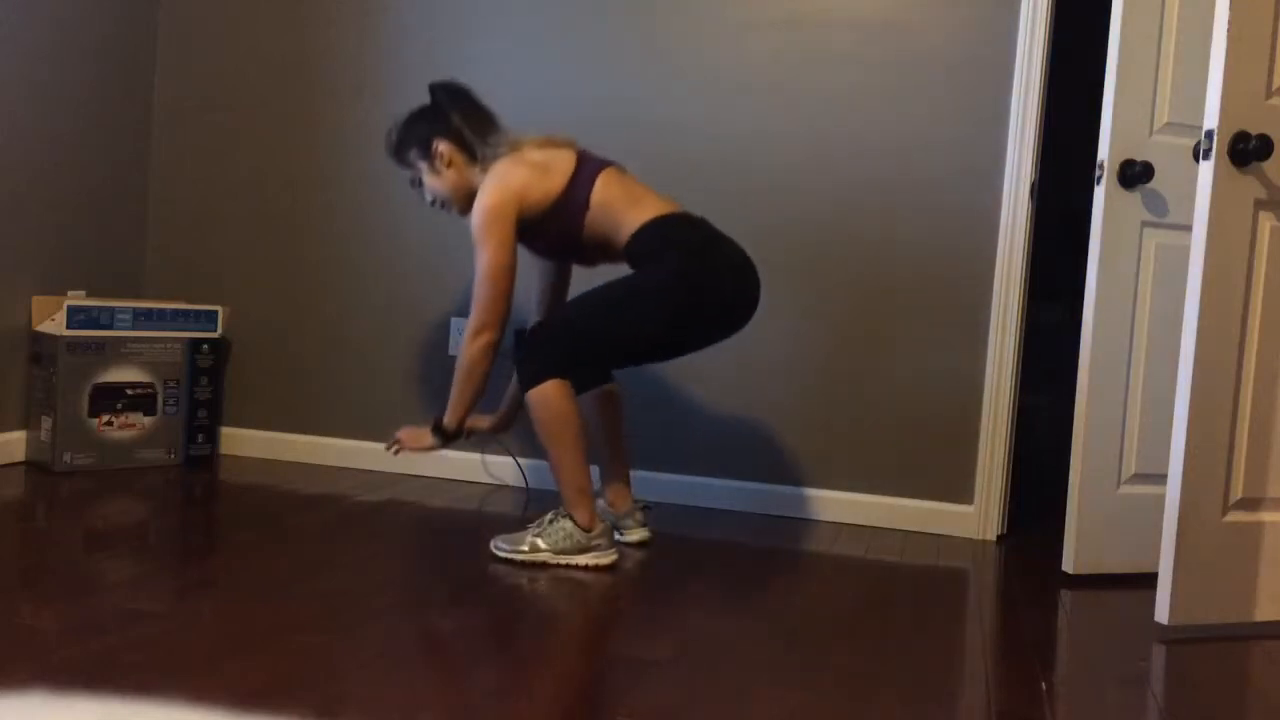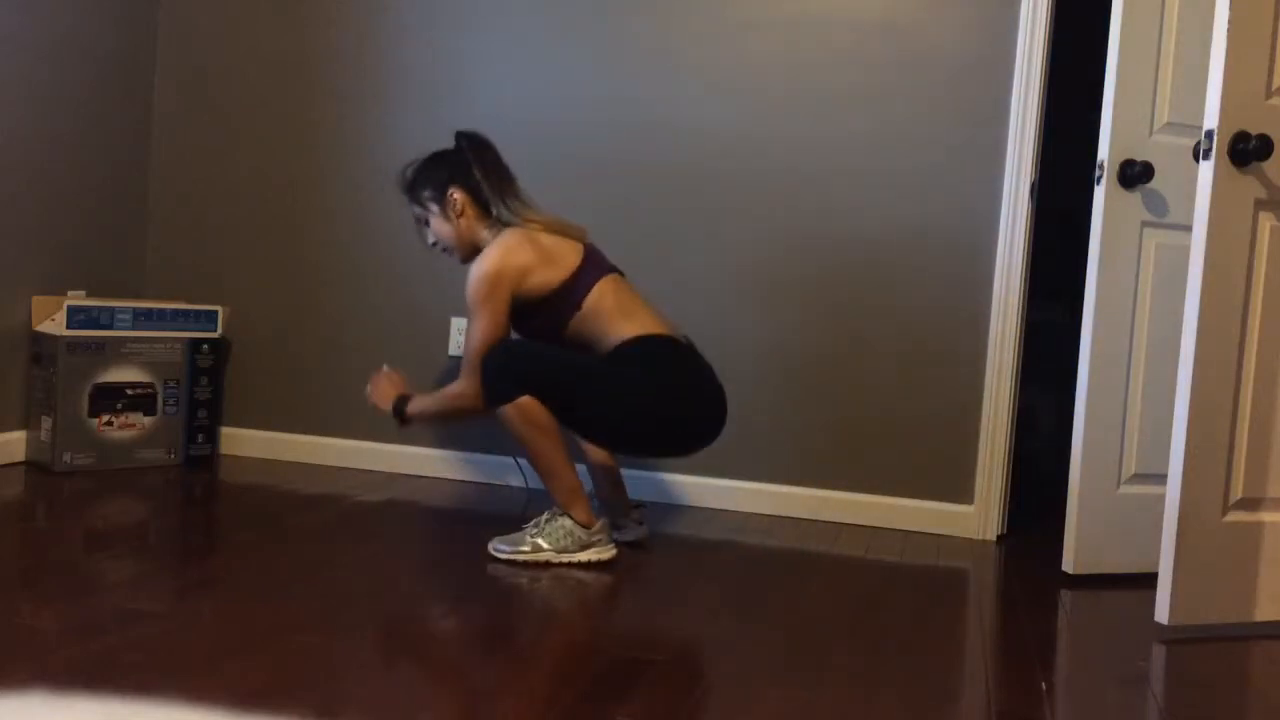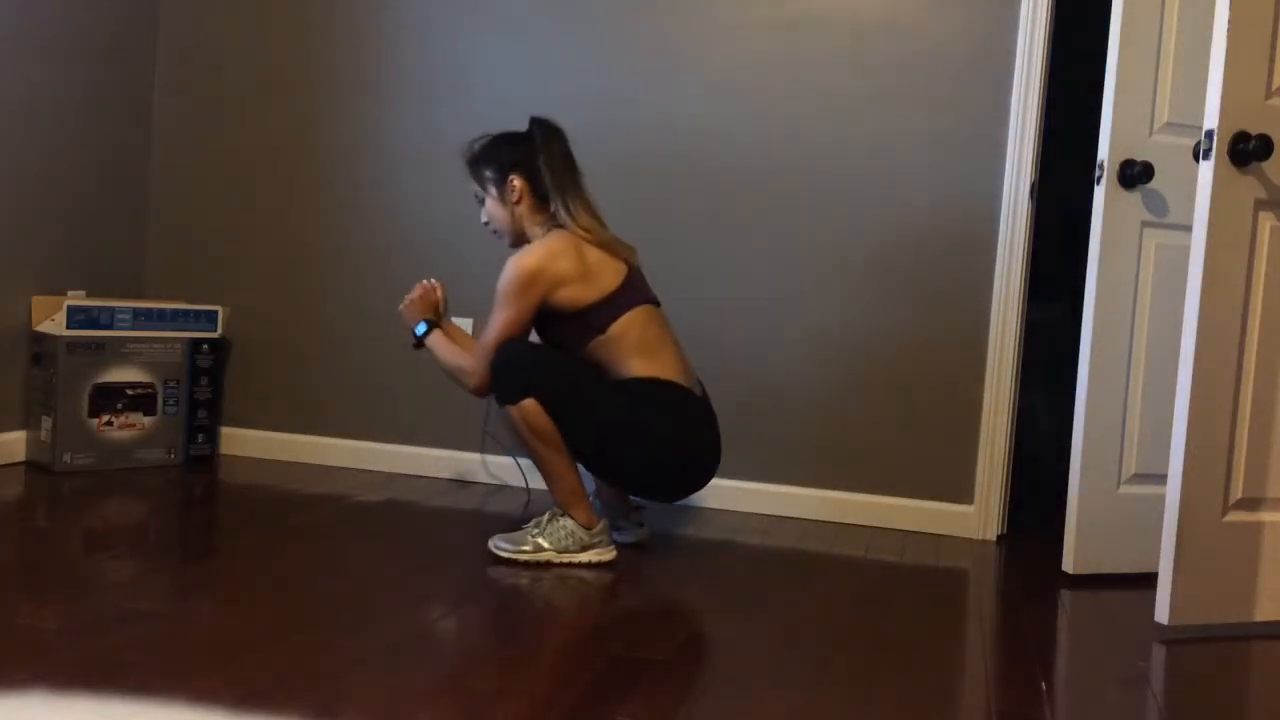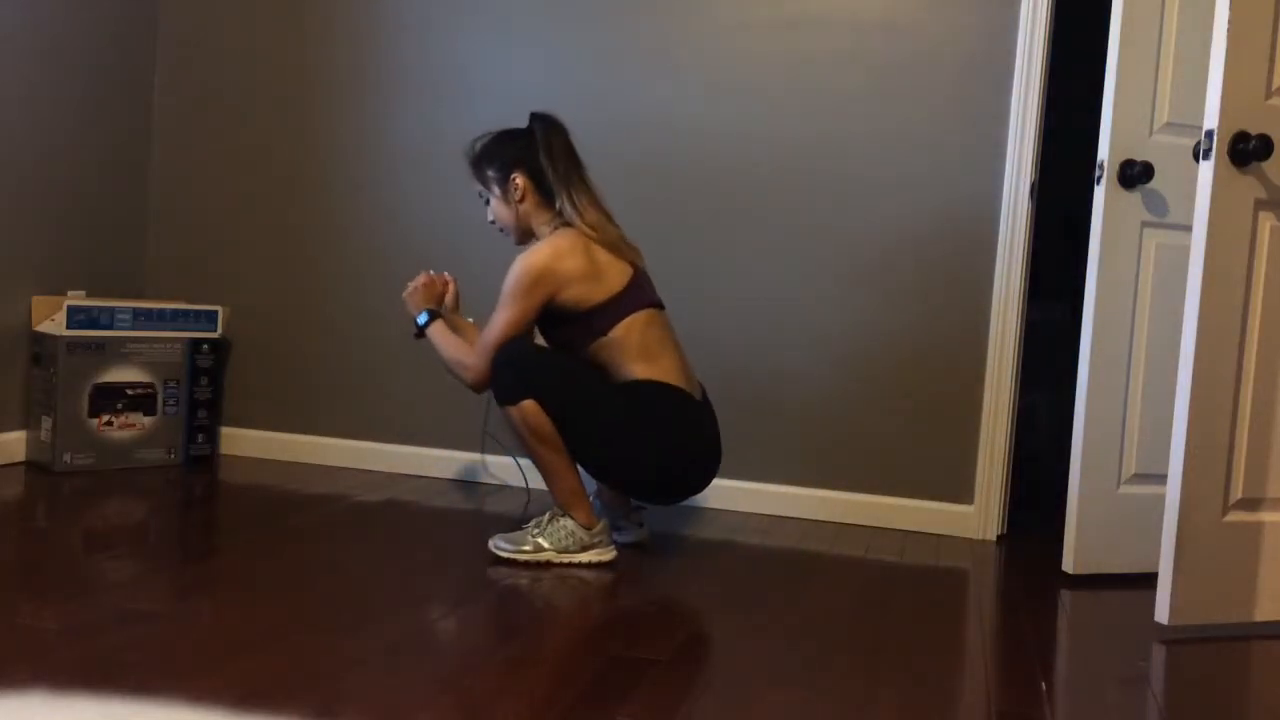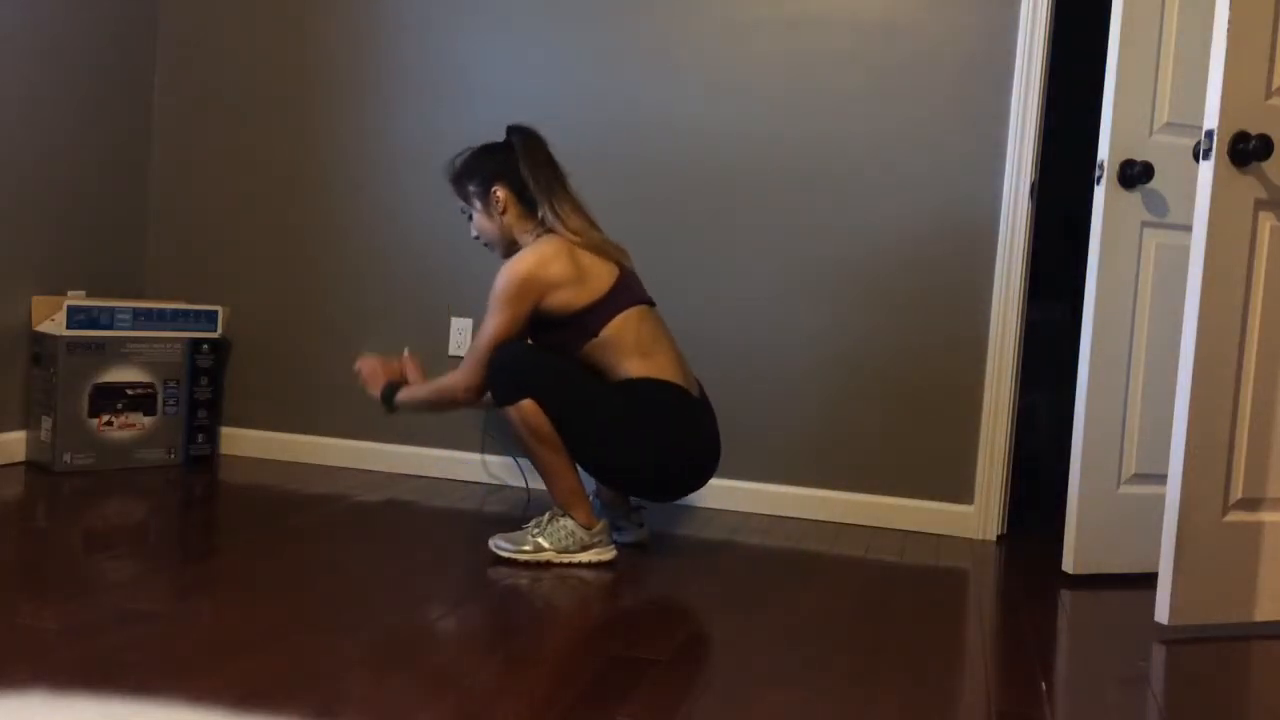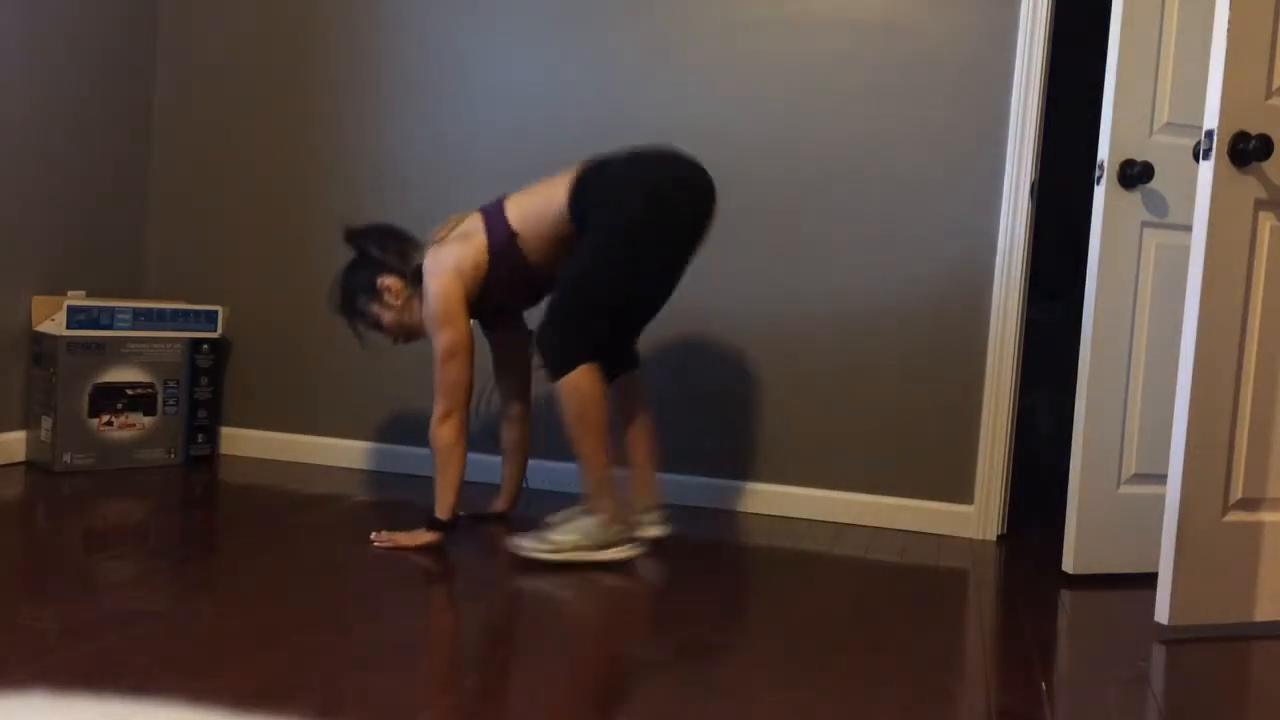
dt=0.7s
person 1, frame 1
left shoulder: (496, 191)
right shoulder: (529, 173)
left elbow: (484, 332)
right elbow: (548, 315)
left wrist: (447, 427)
right wrist: (503, 415)
left hip: (694, 273)
right hip: (713, 269)
left knee: (546, 353)
right knee: (578, 347)
left ankle: (583, 529)
right ankle: (621, 508)
person 1, frame 2
left shoulder: (495, 263)
right shoulder: (530, 240)
left elbow: (474, 392)
right elbow: (519, 382)
left wrist: (403, 405)
right wrist: (420, 402)
left hip: (665, 395)
right hip: (681, 386)
left knee: (506, 368)
right knee: (554, 376)
left ankle: (580, 527)
right ankle: (616, 513)
person 1, frame 3
left shoulder: (535, 260)
right shoulder: (578, 245)
left elbow: (480, 375)
left wrist: (425, 327)
right wrist: (443, 322)
left hip: (665, 440)
right hip: (682, 430)
left knee: (514, 366)
right knee: (542, 373)
left ankle: (581, 528)
right ankle: (618, 513)
person 1, frame 4
left shoulder: (544, 259)
right shoulder: (586, 243)
left elbow: (479, 371)
left wrist: (427, 316)
right wrist: (452, 316)
left hip: (665, 445)
right hip: (684, 434)
left knee: (514, 368)
right knee: (541, 372)
left ankle: (582, 529)
right ankle: (617, 510)
person 1, frame 5
left shoulder: (529, 266)
right shoulder: (569, 247)
left elbow: (470, 386)
left wrist: (395, 394)
right wrist: (423, 386)
left hip: (666, 443)
right hip: (679, 427)
left knee: (512, 367)
right knee: (537, 378)
left ankle: (582, 529)
right ankle: (616, 511)
person 1, frame 6
left shoulder: (443, 278)
right shoulder: (479, 284)
left elbow: (449, 415)
right elbow: (515, 397)
left wrist: (439, 524)
right wrist: (506, 501)
left hip: (646, 198)
right hip: (665, 190)
left knee: (567, 342)
right knee: (600, 349)
left ankle: (606, 521)
right ankle: (641, 508)
